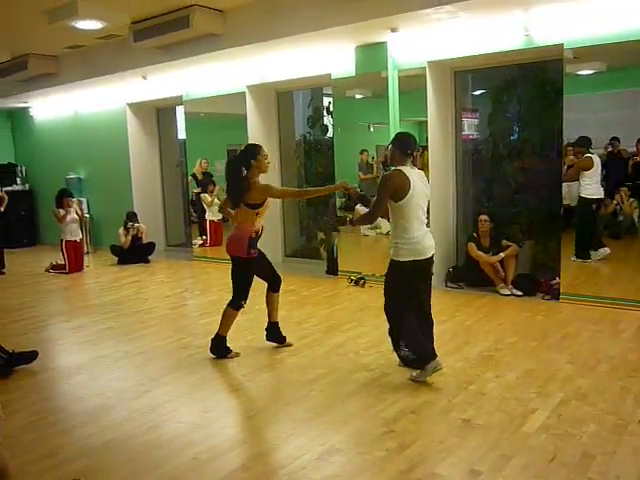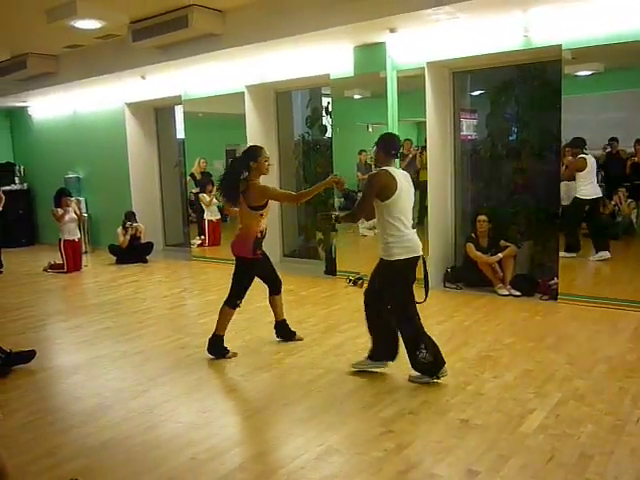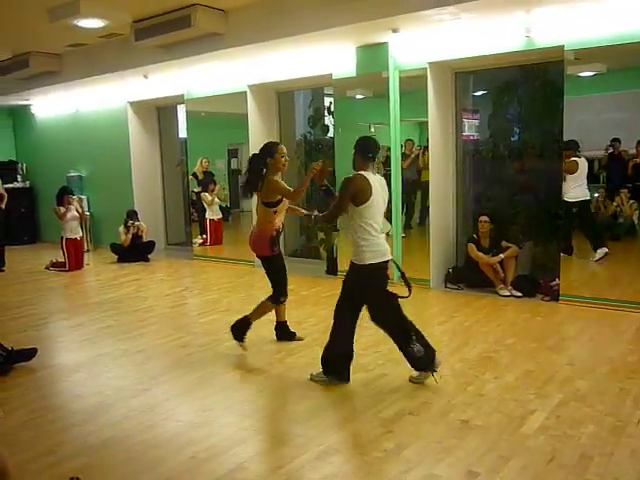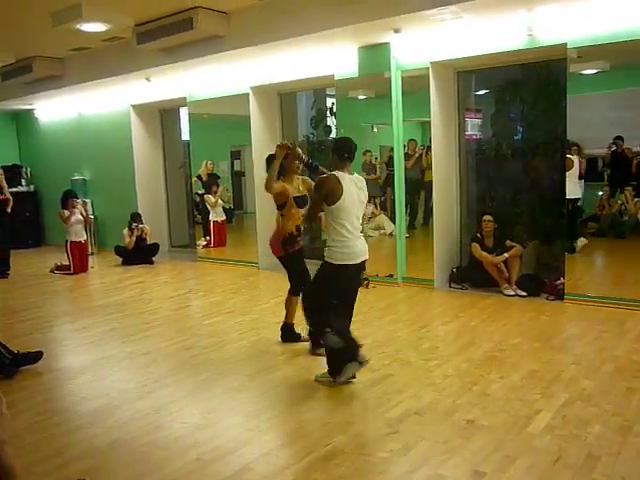
dt=0.2s
person 1, frame 1
left shoulder: (392, 177)
right shoulder: (421, 176)
left elbow: (373, 215)
left wrist: (351, 220)
left hip: (406, 253)
right hip: (425, 249)
left knee: (397, 308)
right knee: (418, 305)
left ankle: (423, 359)
right ankle: (425, 355)
person 1, frame 2
left shoulder: (378, 177)
right shoulder: (404, 176)
left elbow: (358, 214)
left wrist: (338, 218)
left hip: (397, 252)
right hip: (407, 248)
left knee: (403, 311)
right knee: (374, 298)
left ankle: (432, 367)
right ankle: (379, 355)
person 1, frame 3
left shoulder: (353, 182)
right shoulder: (380, 181)
left elbow: (332, 216)
left wrist: (316, 218)
left hip: (367, 258)
right hip: (376, 255)
left knee: (386, 313)
right knee: (346, 309)
left ankle: (425, 361)
right ankle: (335, 370)
person 1, frame 4
left shoulder: (327, 182)
right shoulder: (361, 182)
left elbow: (312, 217)
left hip: (339, 258)
right hip: (359, 255)
left knee: (315, 306)
right knee: (339, 311)
left ankle: (349, 356)
right ankle: (341, 368)
person 2, frame 1
left shoulder: (241, 184)
right shoulder: (260, 188)
left elbow: (223, 208)
right elbow: (300, 194)
right wrist: (335, 188)
left hip: (245, 242)
right hip: (244, 245)
left knee: (275, 280)
right knee: (240, 297)
left ankle: (274, 331)
right ankle: (218, 344)
person 2, frame 2
left shoulder: (242, 185)
right shoulder: (260, 189)
left elbow: (228, 205)
right elbow: (296, 199)
right wrist: (325, 184)
left hip: (250, 244)
right hip: (249, 246)
left knee: (274, 283)
right knee: (236, 296)
left ankle: (283, 329)
right ankle: (216, 344)
person 2, frame 3
left shoulder: (267, 181)
right shoulder: (273, 183)
right elbow: (294, 196)
left wrist: (300, 211)
right wrist: (309, 175)
left hip: (266, 238)
right hip: (266, 241)
left knee: (280, 284)
right knee: (280, 295)
left ankle: (282, 329)
right ankle: (242, 325)
person 2, frame 4
left shoulder: (304, 181)
right shoulder: (280, 185)
right elbow: (268, 187)
right wrist: (278, 156)
left hip: (295, 240)
right hip: (285, 242)
left knee: (297, 285)
right knee: (306, 286)
left ankle: (288, 330)
right ankle: (302, 333)
